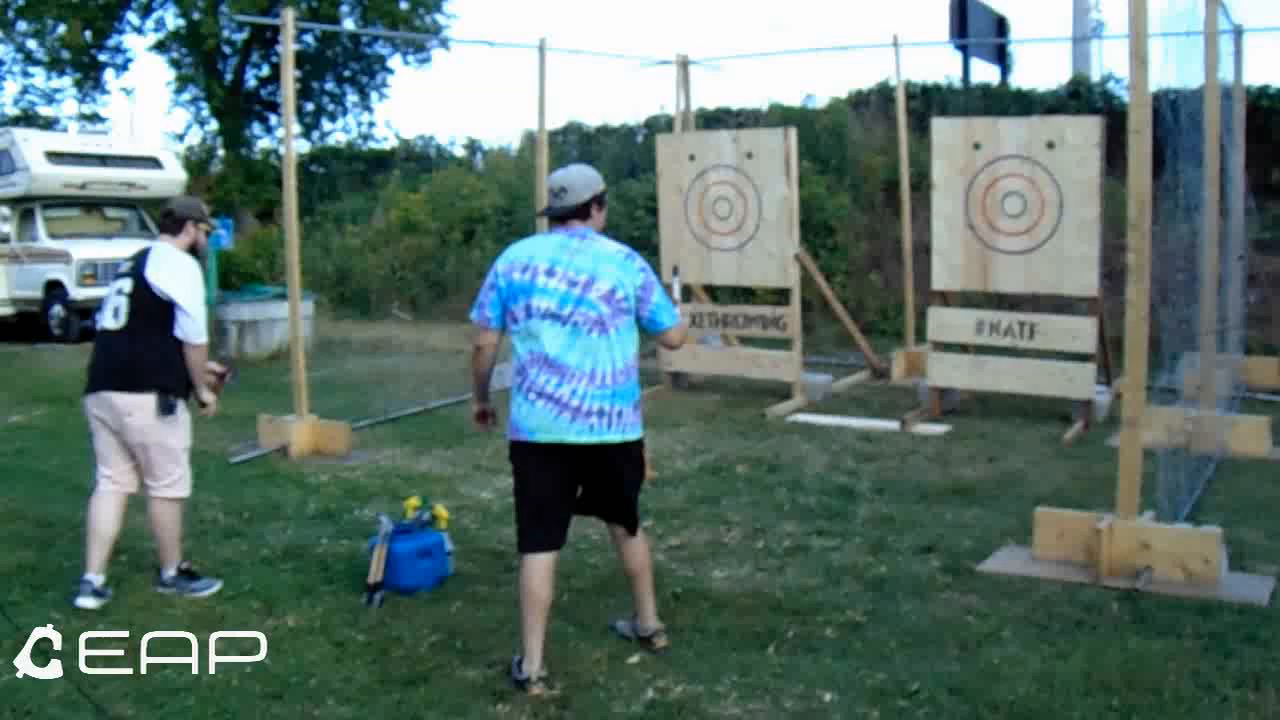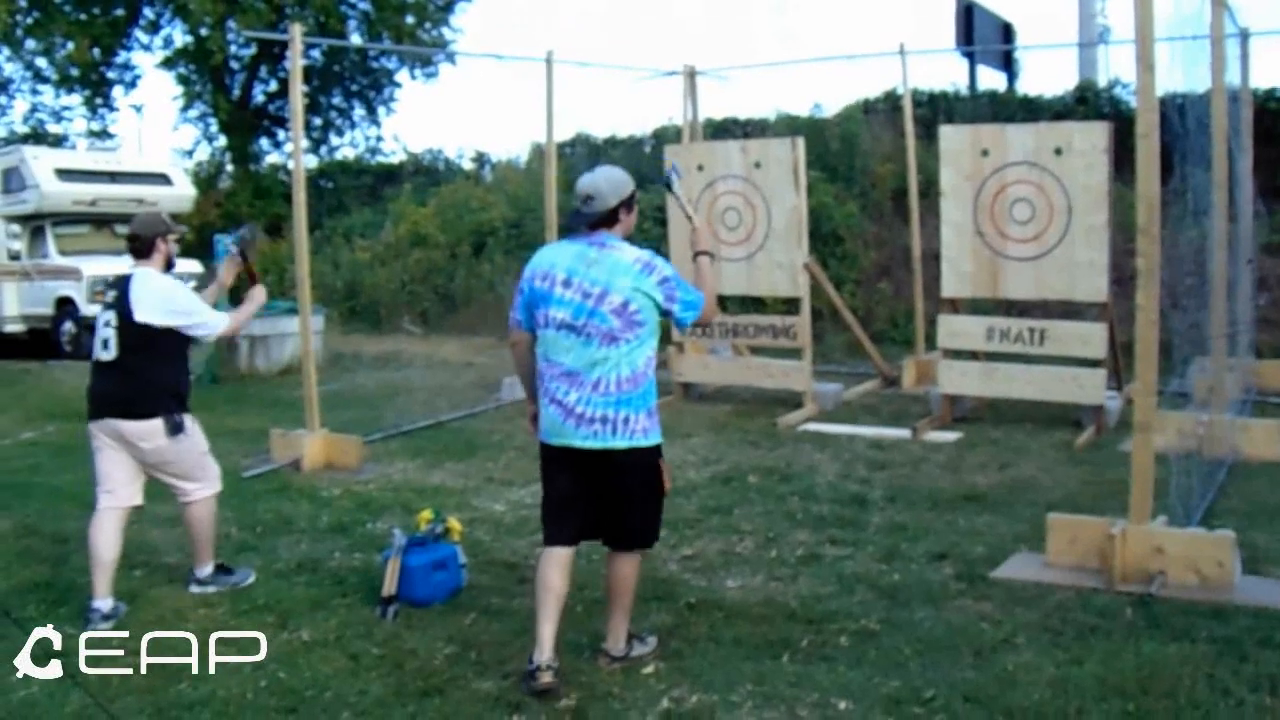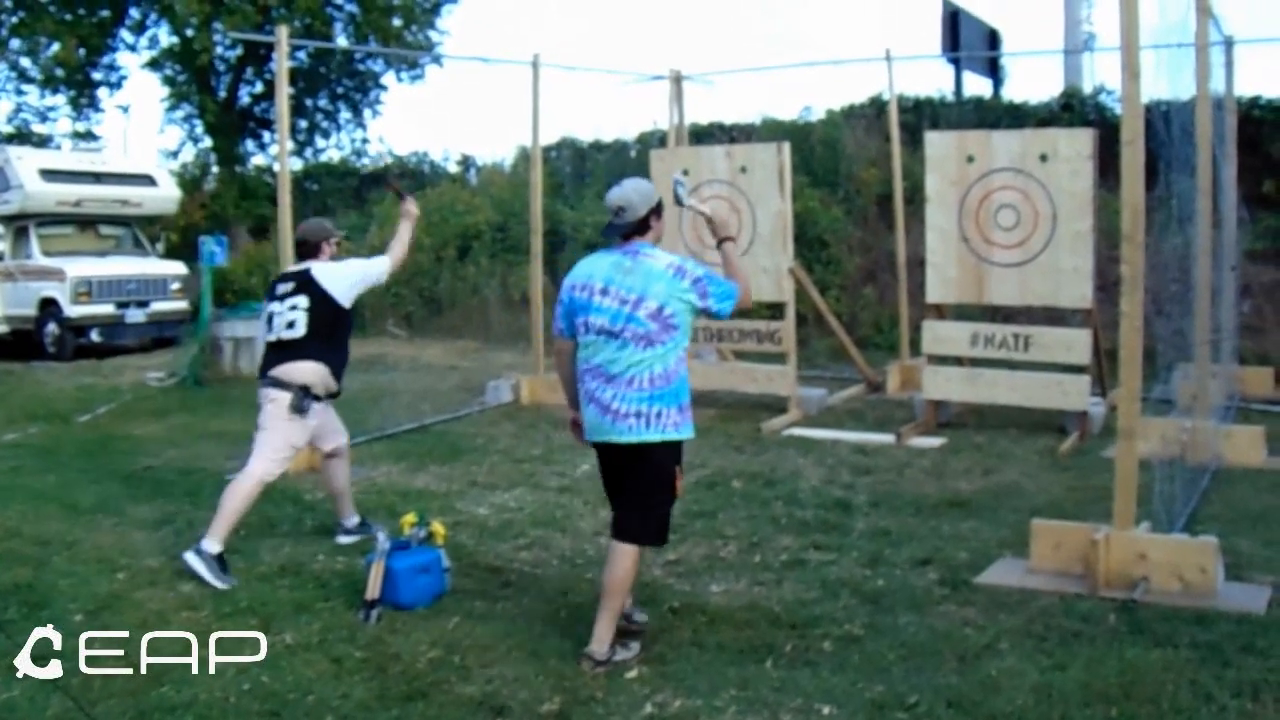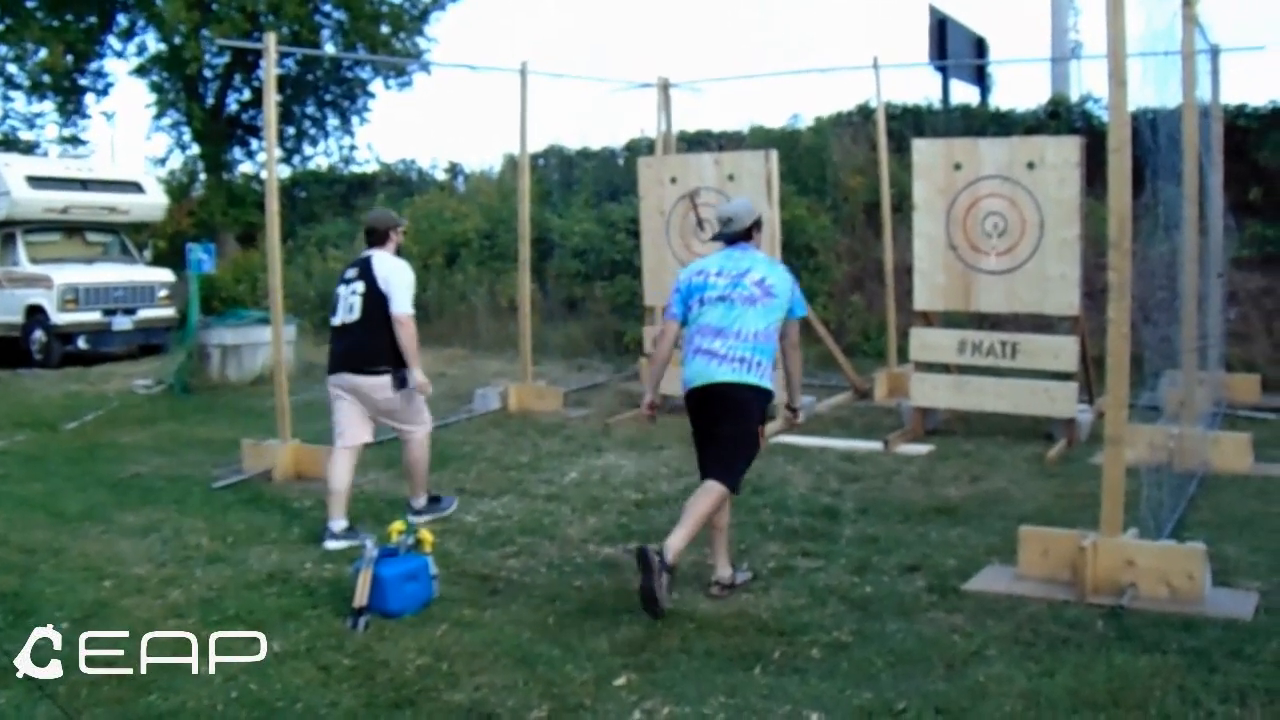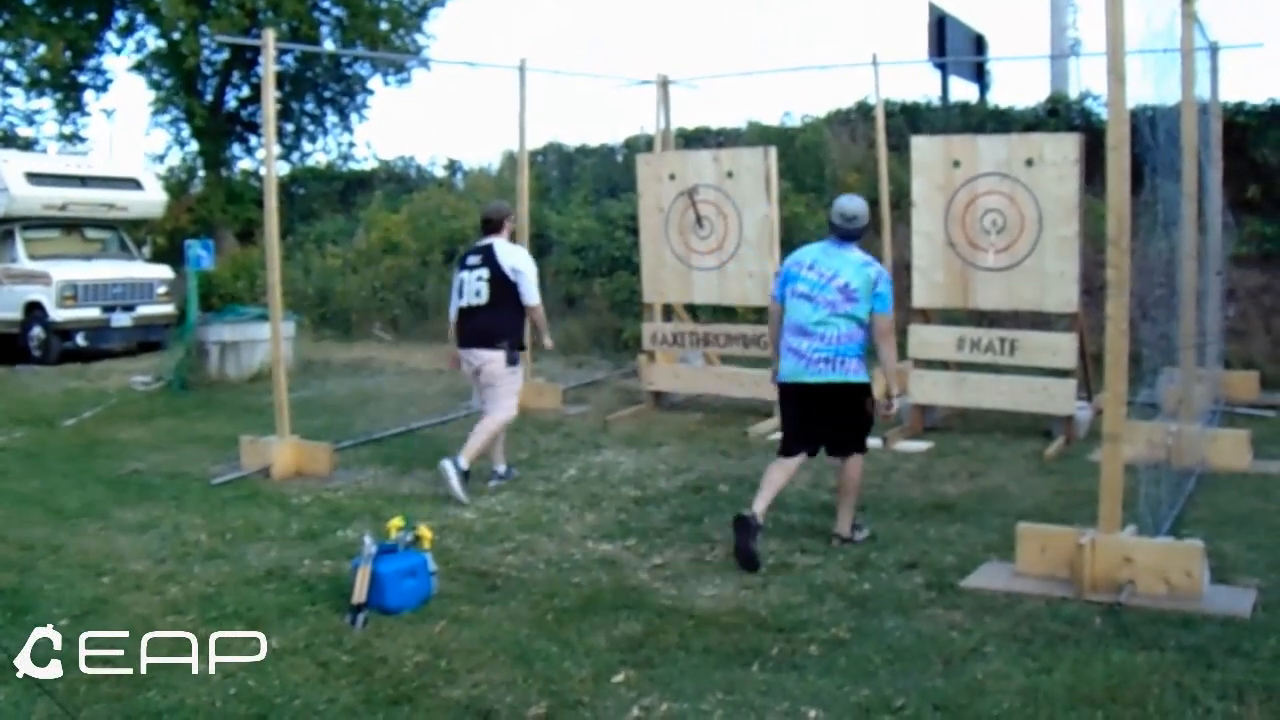
dt=1s
person 1, frame 1
left shoulder: (515, 259)
right shoulder: (625, 261)
left elbow: (485, 343)
right elbow: (673, 336)
left wrist: (480, 397)
right wrist: (678, 314)
left hip: (538, 426)
right hip: (613, 424)
left knee: (538, 543)
right knee: (625, 523)
left ankle: (532, 663)
right ankle: (648, 622)
person 1, frame 2
left shoulder: (543, 262)
right shoulder: (647, 268)
left elbow: (519, 341)
right elbow: (705, 312)
left wrist: (535, 398)
right wrist: (702, 255)
left hip: (560, 430)
right hip: (627, 431)
left knee: (558, 540)
right knee: (625, 542)
left ankle: (543, 656)
right ankle: (617, 642)
person 1, frame 3
left shoulder: (582, 272)
right shoulder: (680, 276)
left elbow: (562, 349)
right elbow: (742, 297)
left wrist: (575, 405)
right wrist: (724, 239)
left hip: (602, 421)
right hip: (653, 425)
left knee: (633, 513)
right knee: (631, 532)
left ankle: (621, 608)
right ankle: (601, 644)
person 1, frame 4
left shoulder: (694, 272)
right shoulder: (777, 275)
left elbow: (667, 335)
right elbow: (791, 343)
left wrist: (651, 390)
right wrist: (794, 398)
left hip: (699, 383)
right hip: (745, 385)
left knee: (715, 475)
right knee: (721, 479)
left ankle: (724, 572)
right ankle: (667, 554)
person 1, frame 5
left shoulder: (796, 259)
right shoulder: (871, 271)
left elbow: (775, 316)
right elbow: (884, 333)
left wrist: (780, 359)
right wrist: (892, 388)
left hip: (793, 373)
right hip: (845, 376)
left knee: (791, 453)
right knee: (851, 450)
left ankle: (755, 515)
right ankle: (844, 528)
person 2, frame 1
left shoulder: (134, 265)
right shoulder: (182, 264)
right elbow: (192, 337)
left wrist: (201, 367)
right wrist: (204, 387)
left hip: (102, 390)
right hip: (147, 394)
left knee: (111, 482)
right knee: (167, 485)
left ankle: (92, 581)
right ankle: (172, 574)
person 2, frame 2
left shoulder: (119, 290)
right shoulder: (163, 289)
right elbow: (219, 327)
left wrist: (218, 287)
right wrist: (252, 307)
left hip: (107, 416)
right hip: (154, 418)
left knee: (113, 504)
right knee: (201, 486)
left ankle: (101, 605)
right ankle: (205, 573)
person 2, frame 3
left shoulder: (281, 285)
right shoulder: (340, 275)
left elbow: (275, 335)
right elbow: (392, 259)
right wrist: (407, 218)
left hip: (303, 392)
right hip: (297, 393)
left knee: (336, 448)
right knee: (261, 470)
left ankle: (350, 523)
right ankle: (209, 550)
person 2, frame 4
left shoulder: (350, 272)
right shoulder: (395, 267)
right elbow: (402, 319)
right wrist: (416, 368)
left hip: (342, 372)
right hip: (380, 373)
left knee: (346, 445)
right knee: (417, 433)
left ankle: (337, 527)
right ankle: (420, 504)
person 2, frame 5
left shoulder: (466, 258)
right shoulder: (515, 254)
left elbow: (455, 306)
right elbow: (531, 303)
left wrist: (455, 346)
right wrist: (544, 335)
left hip: (469, 346)
right hip: (499, 347)
left knee: (492, 406)
right knee: (502, 411)
left ankle: (498, 469)
right ankle: (459, 463)
